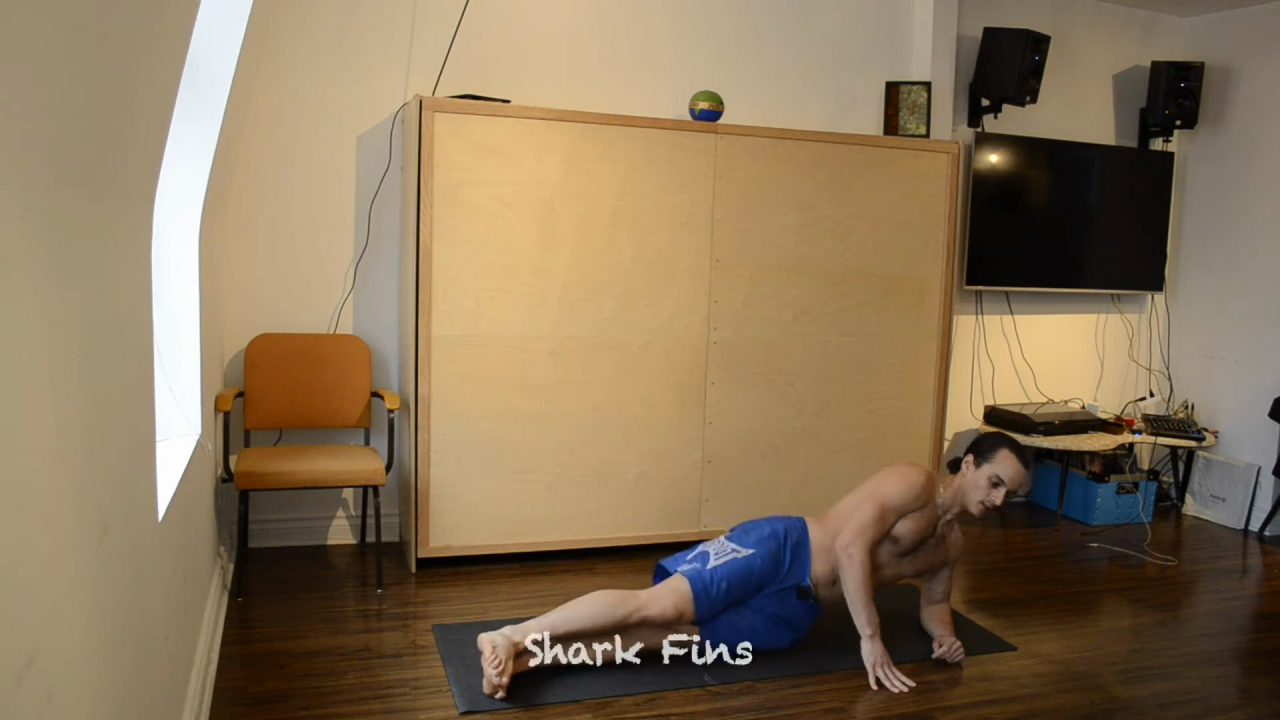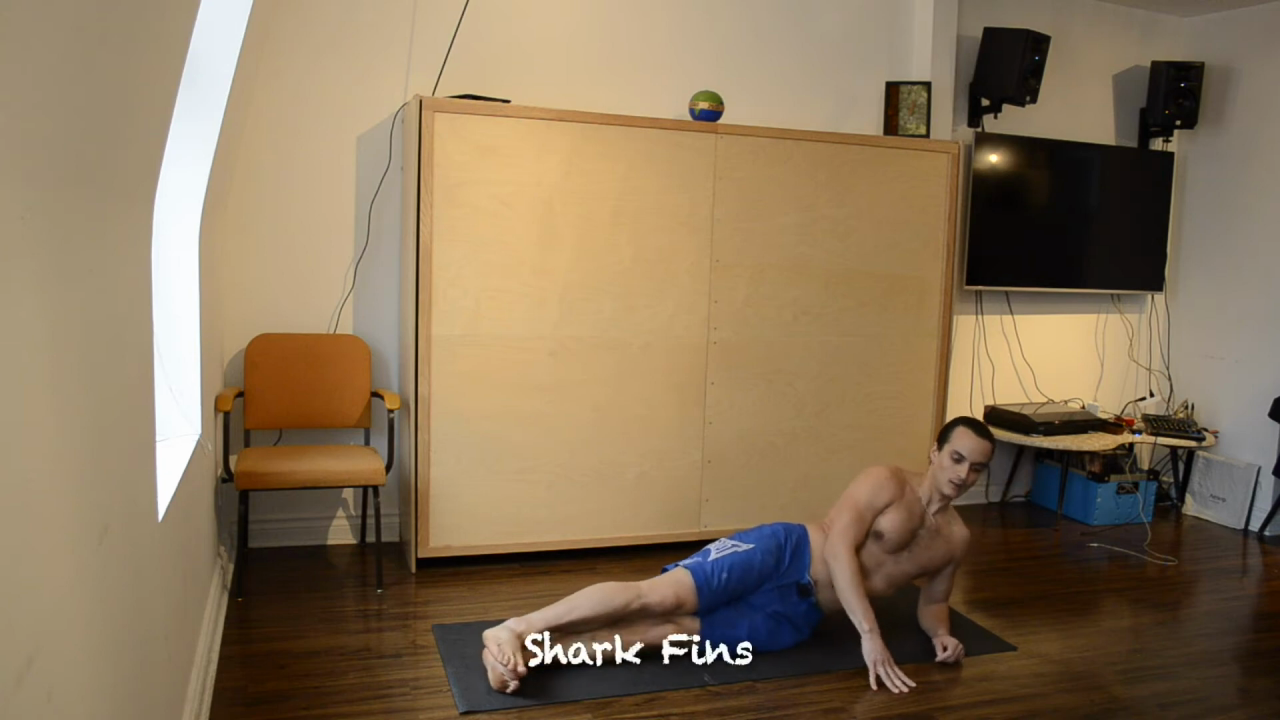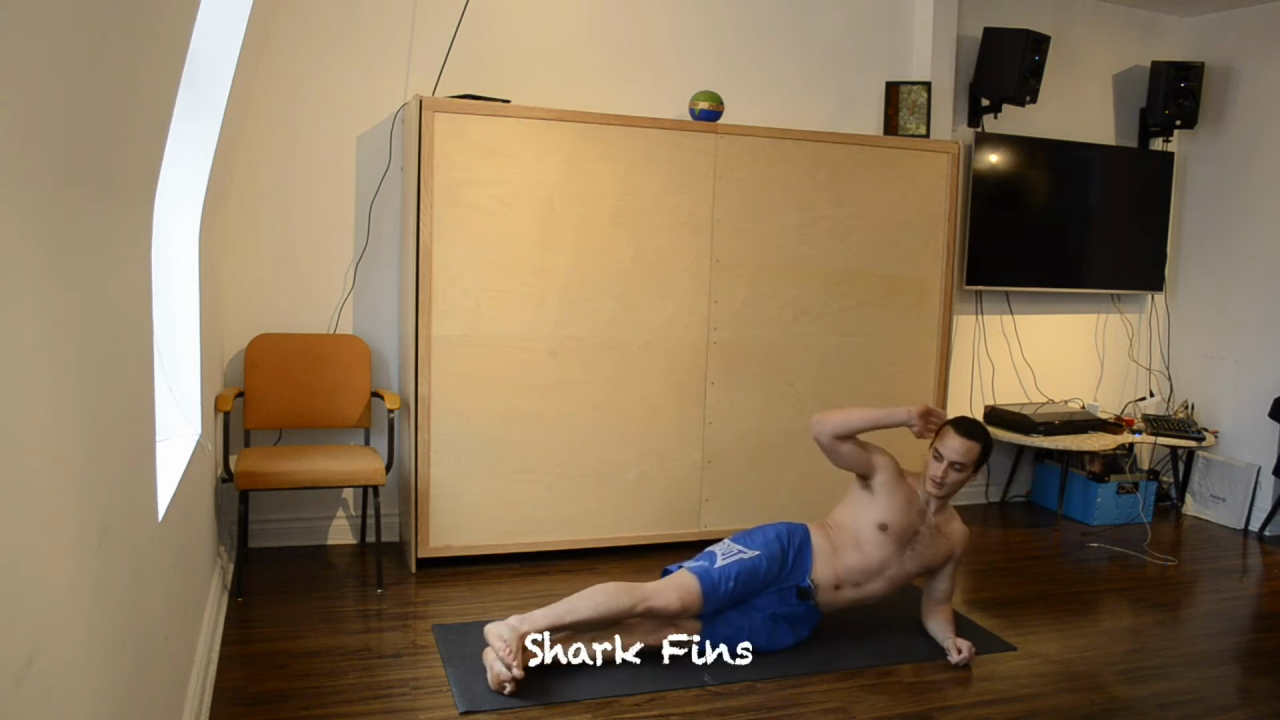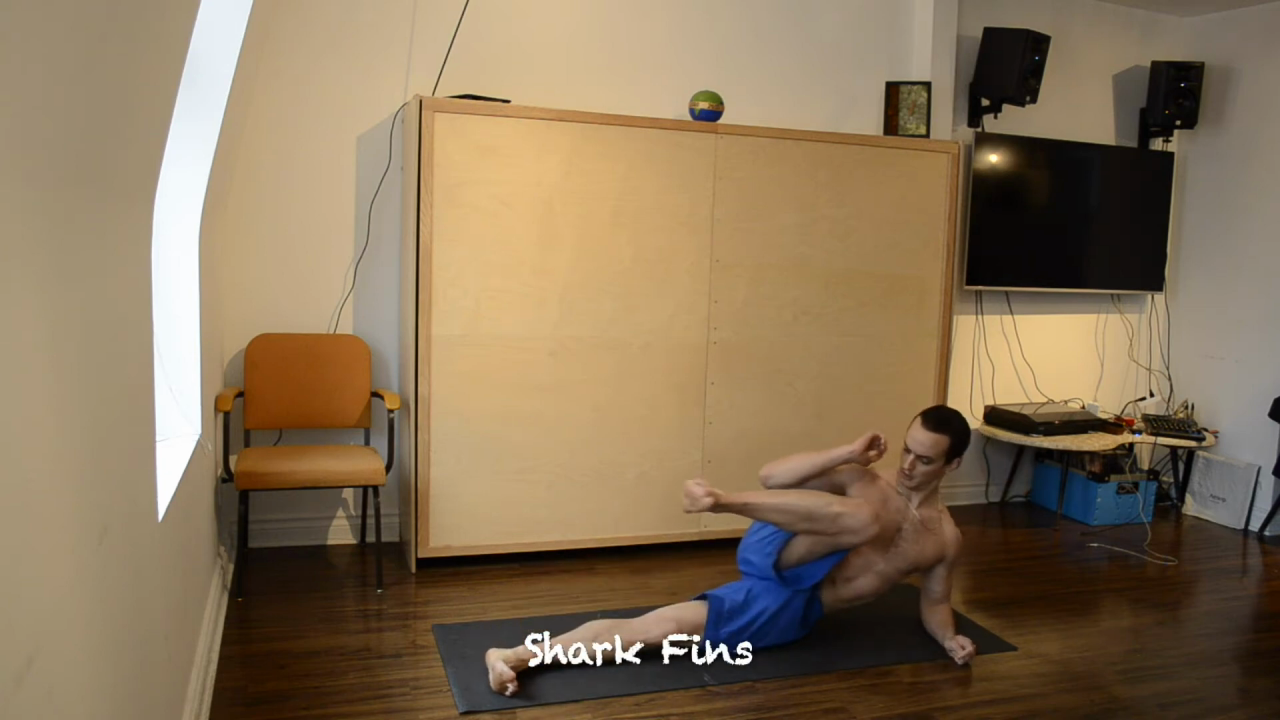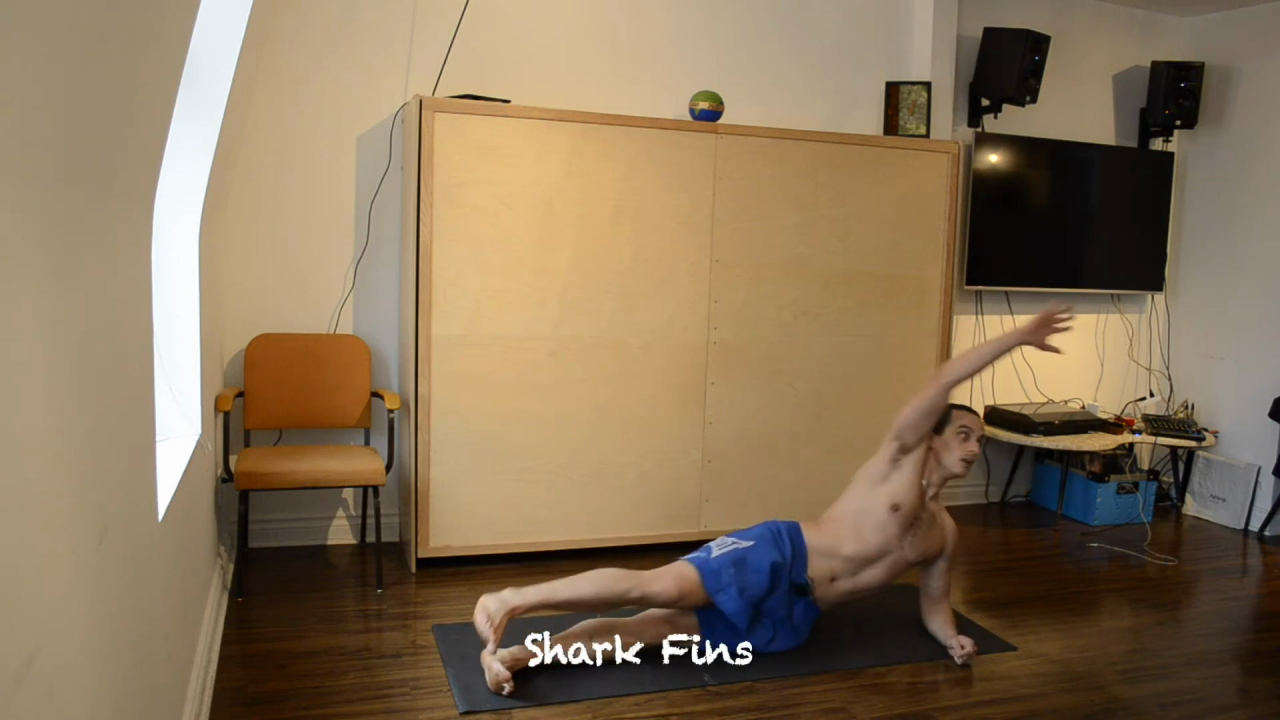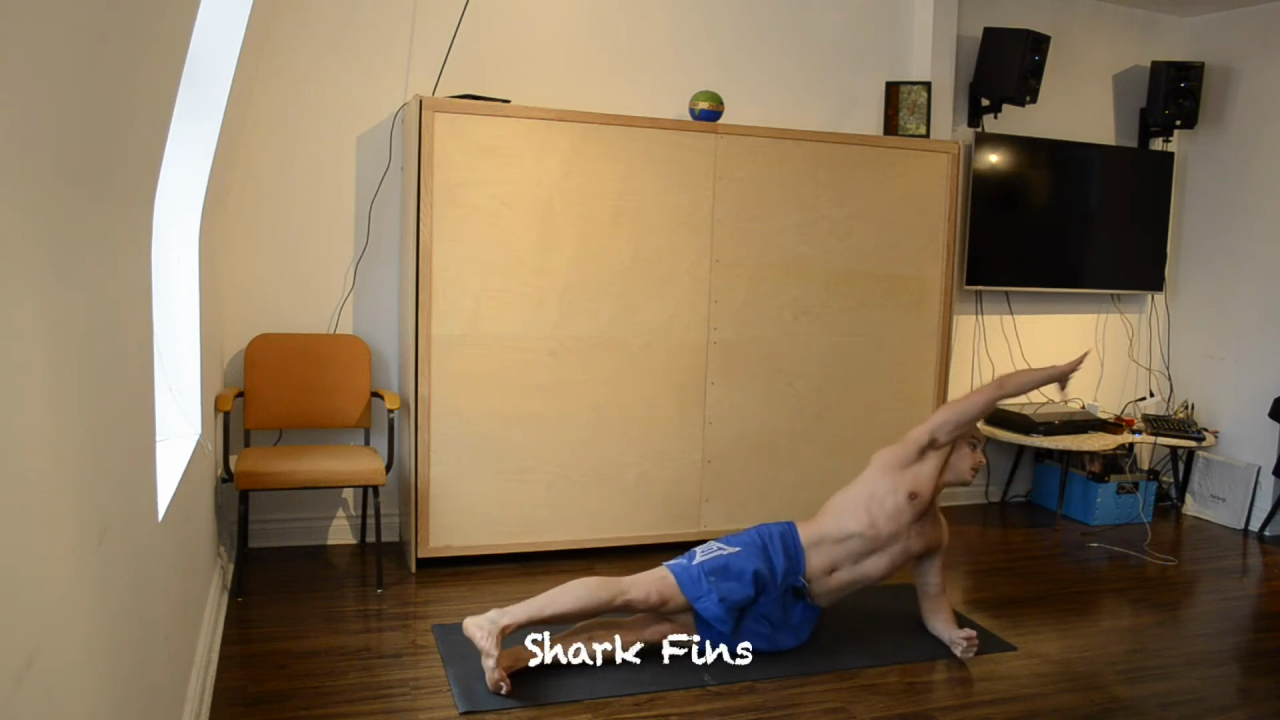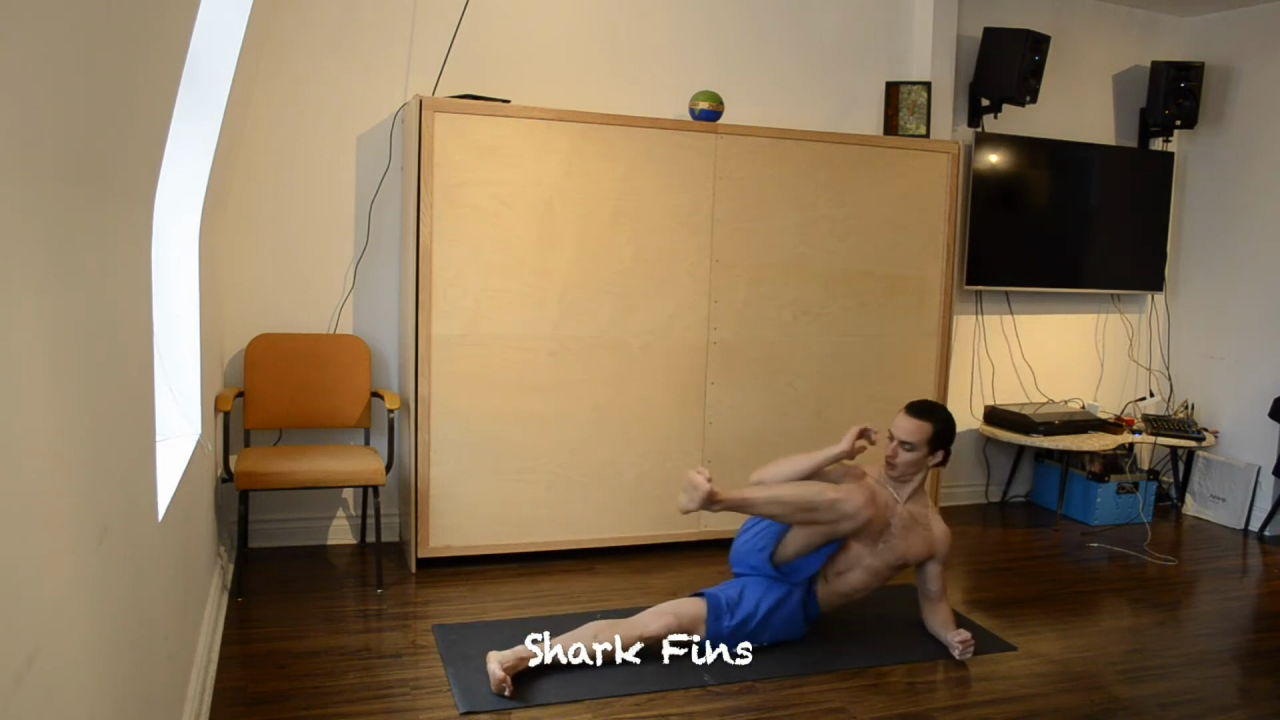
dt=0.7s
person 1, frame 1
left shoulder: (950, 542)
right shoulder: (913, 482)
left elbow: (934, 602)
right elbow: (850, 546)
left wrist: (944, 635)
right wrist: (870, 639)
left hip: (790, 610)
right hip: (777, 549)
left knee: (666, 635)
right knee: (656, 609)
left ankle: (526, 660)
right ankle: (511, 637)
person 1, frame 2
left shoulder: (956, 540)
right shoulder: (886, 481)
left elbow: (932, 601)
right elbow: (837, 547)
left wrist: (941, 634)
right wrist: (870, 638)
left hip: (794, 615)
right hip: (781, 554)
left knee: (670, 629)
right knee: (660, 598)
left ankle: (526, 653)
right ankle: (514, 631)
person 1, frame 3
left shoulder: (954, 537)
right shoulder: (885, 473)
left elbow: (935, 604)
right elbow: (823, 427)
left wrist: (950, 638)
right wrist: (904, 416)
left hip: (793, 615)
right hip: (782, 553)
left knee: (669, 631)
right knee: (667, 599)
left ankle: (521, 654)
right ankle: (516, 628)
person 1, frame 4
left shoulder: (946, 538)
right shoulder: (862, 479)
left elbow: (935, 602)
right elbow: (770, 476)
left wrist: (949, 638)
right wrist: (850, 452)
left hip: (795, 615)
right hip: (777, 569)
left knee: (661, 628)
right knee: (859, 519)
left ankle: (521, 655)
person 1, frame 5
left shoulder: (943, 533)
right shoulder: (904, 457)
left elbow: (934, 603)
right elbow: (940, 385)
left wrist: (952, 637)
right wrist: (1013, 338)
left hip: (791, 616)
right hip: (779, 553)
left knee: (655, 627)
right knee: (661, 588)
left ankle: (517, 655)
right ankle: (512, 600)
person 1, frame 6
left shoulder: (936, 532)
right shoulder: (919, 454)
left elbow: (932, 599)
right elbow: (984, 396)
left wrist: (952, 632)
right wrist: (1054, 374)
left hip: (790, 612)
right hip: (771, 555)
left knee: (658, 625)
right knee: (643, 598)
left ankle: (515, 656)
right ankle: (501, 625)
person 1, frame 7
left shoulder: (935, 534)
right shoulder: (855, 479)
left elbow: (933, 602)
right elbow: (761, 480)
left wrist: (951, 635)
right wrist: (840, 450)
left hip: (791, 611)
right hip: (770, 563)
left knee: (663, 624)
right knee: (856, 504)
left ankle: (524, 657)
